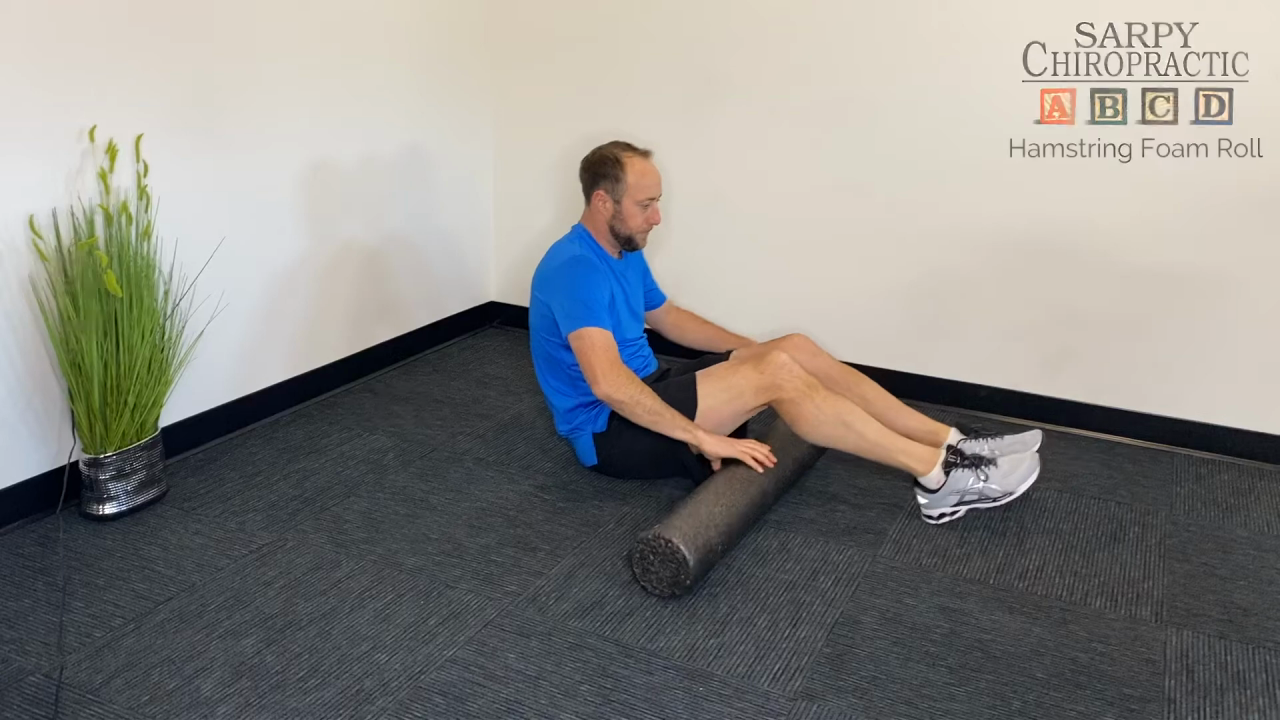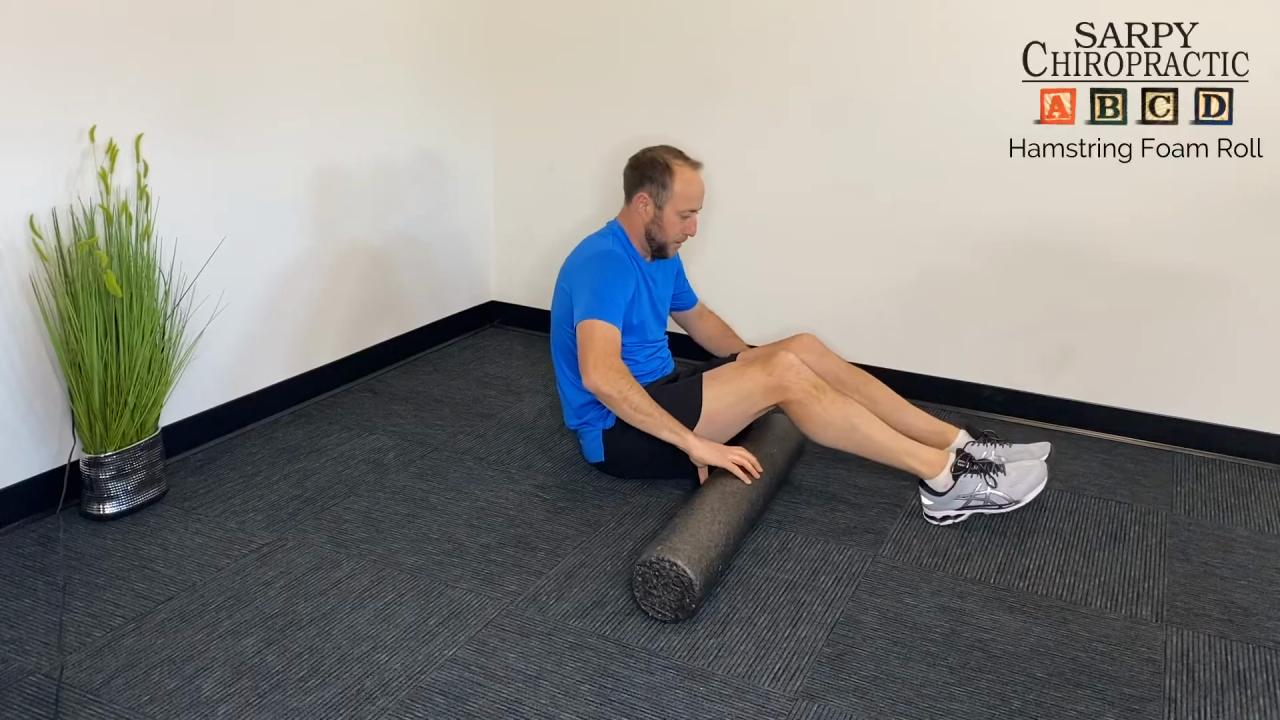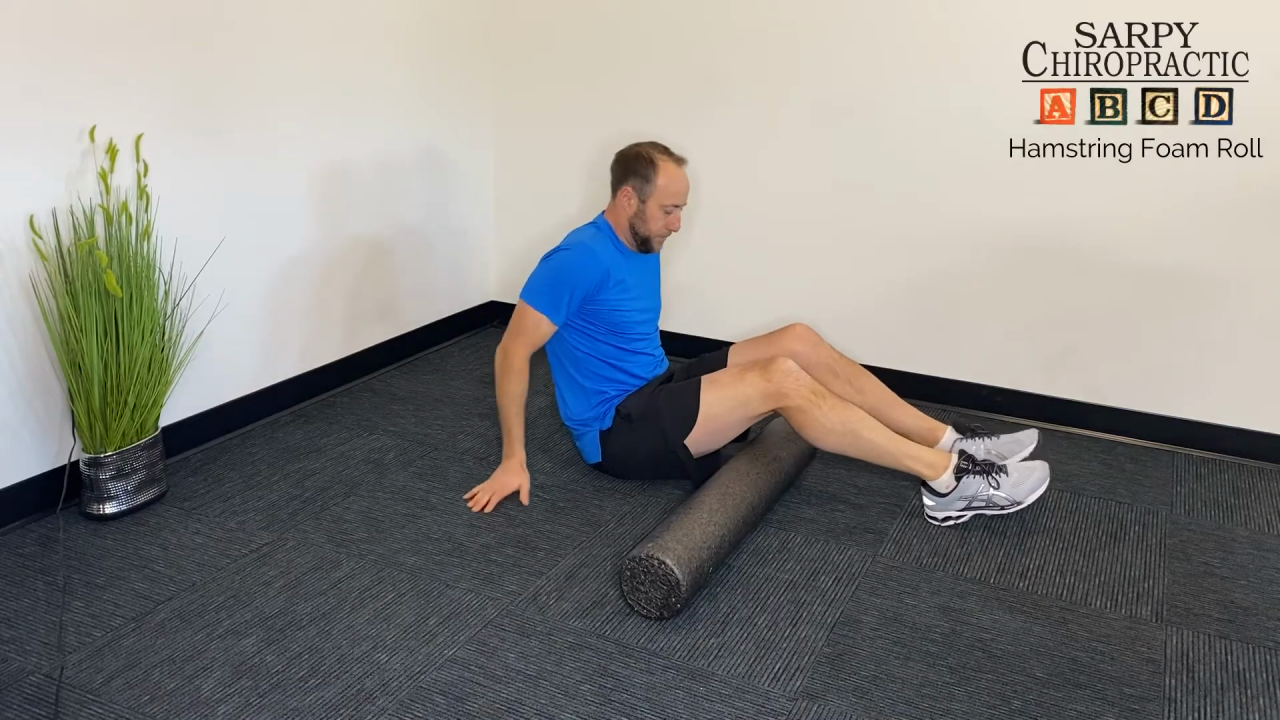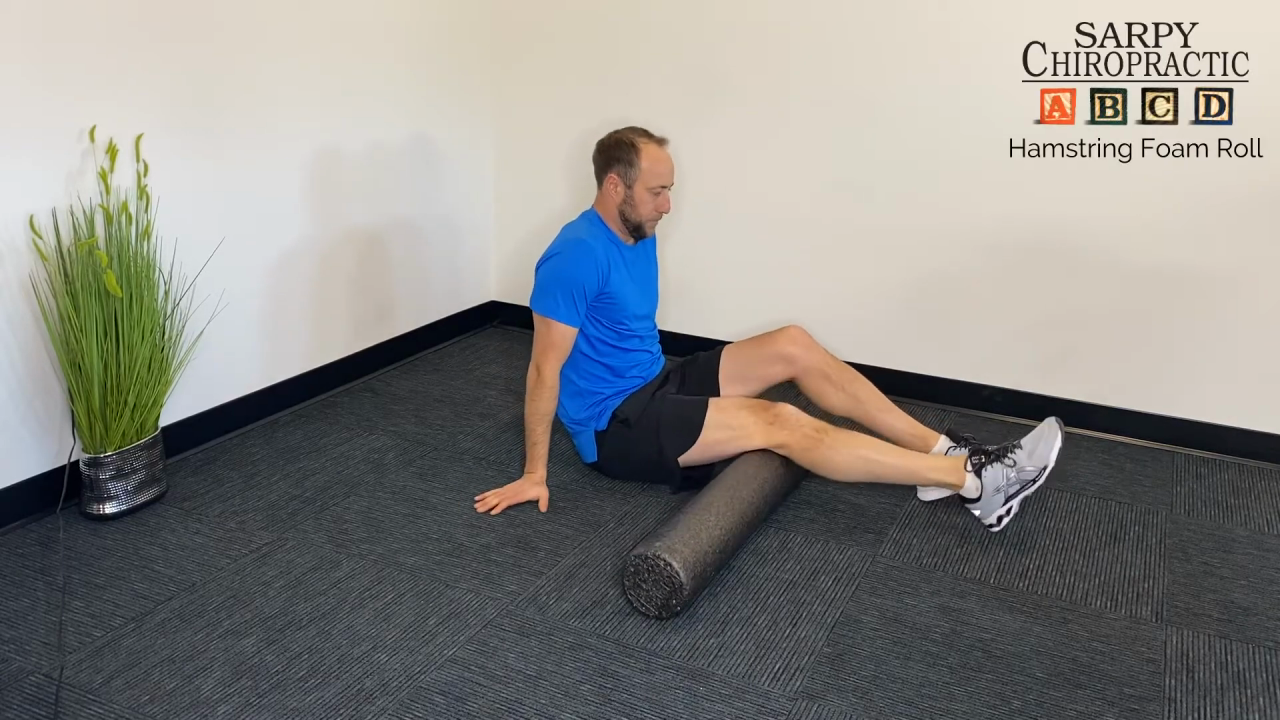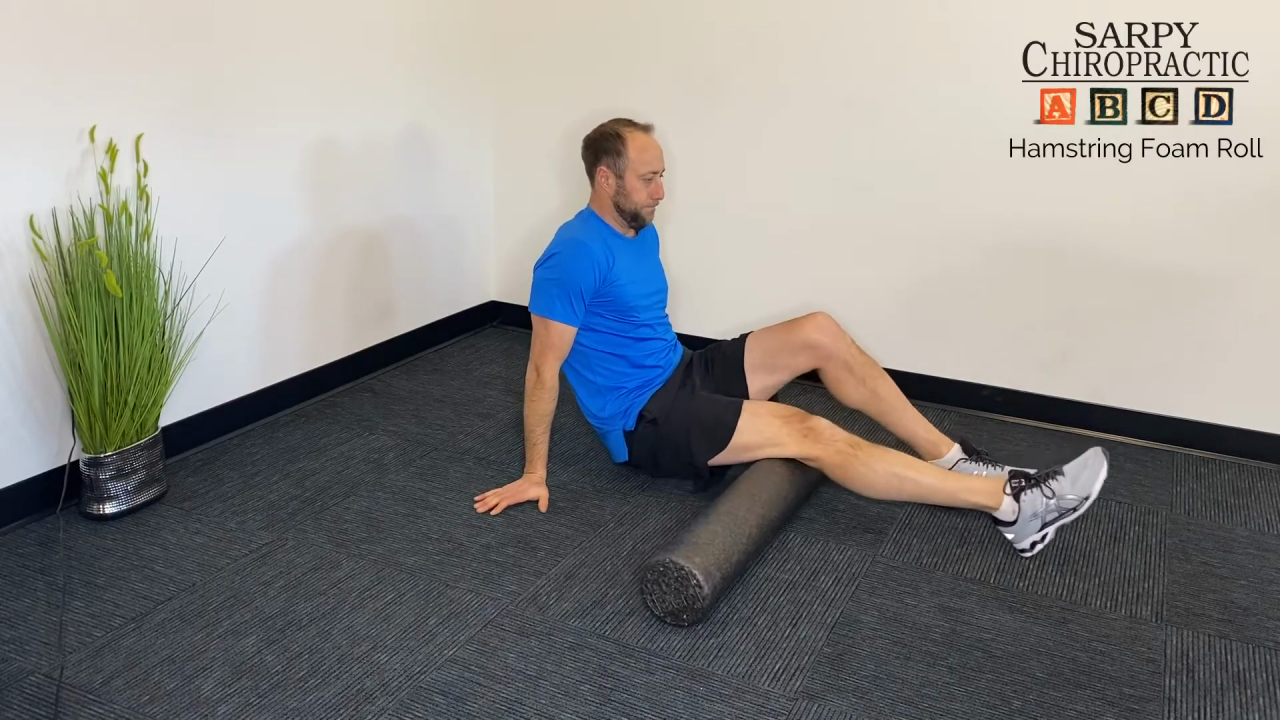
dt=1s
person 1, frame 1
left shoulder: (625, 255)
right shoulder: (574, 268)
left elbow: (668, 317)
right elbow: (608, 382)
left wrist: (753, 348)
right wrist: (705, 440)
left hip: (646, 396)
right hip: (612, 434)
left knee: (795, 350)
right knee: (775, 373)
left ankle: (952, 445)
right ankle: (938, 476)
person 1, frame 2
left shoulder: (659, 256)
right shoulder: (603, 263)
left elbow: (698, 319)
right elbow: (599, 374)
left wrist: (757, 365)
right wrist: (694, 443)
left hip: (658, 395)
right hip: (620, 433)
left knee: (802, 349)
right knee: (784, 372)
left ankle: (959, 446)
right ankle: (945, 478)
person 1, frame 3
left shoulder: (639, 247)
right shoulder: (582, 258)
right elbow: (512, 350)
right wrist: (514, 460)
left hip: (654, 394)
right hip: (620, 433)
left knee: (799, 341)
right knee: (781, 379)
left ankle: (950, 444)
right ankle: (947, 480)
person 1, frame 4
left shoulder: (637, 235)
right shoulder: (576, 256)
right elbow: (545, 370)
right wrist: (533, 475)
left hip: (655, 384)
right hip: (616, 426)
left knee: (792, 345)
right knee: (780, 425)
left ankle: (941, 452)
right ankle: (974, 483)
person 1, frame 5
left shoulder: (641, 232)
right shoulder: (574, 255)
right elbow: (543, 370)
right wrist: (534, 474)
left hip: (680, 376)
right hip: (644, 421)
left knee: (818, 333)
right knee: (811, 435)
left ankle: (948, 461)
right ankle: (1011, 504)
